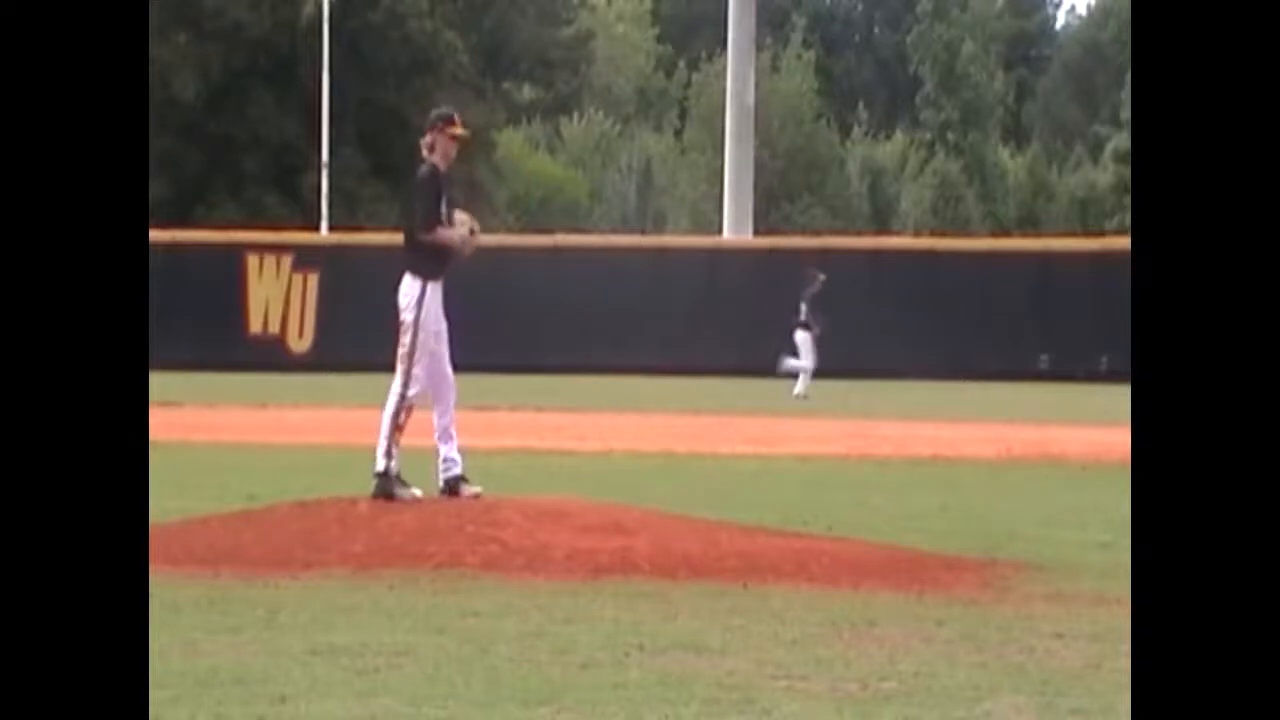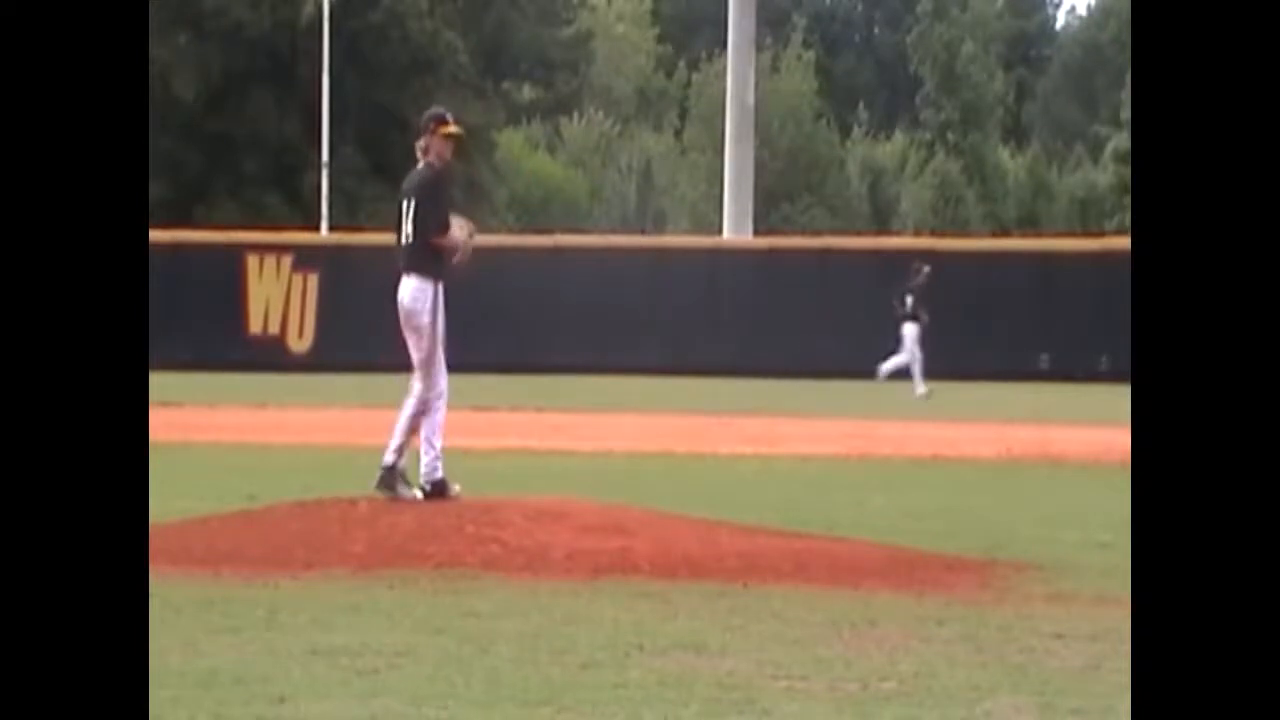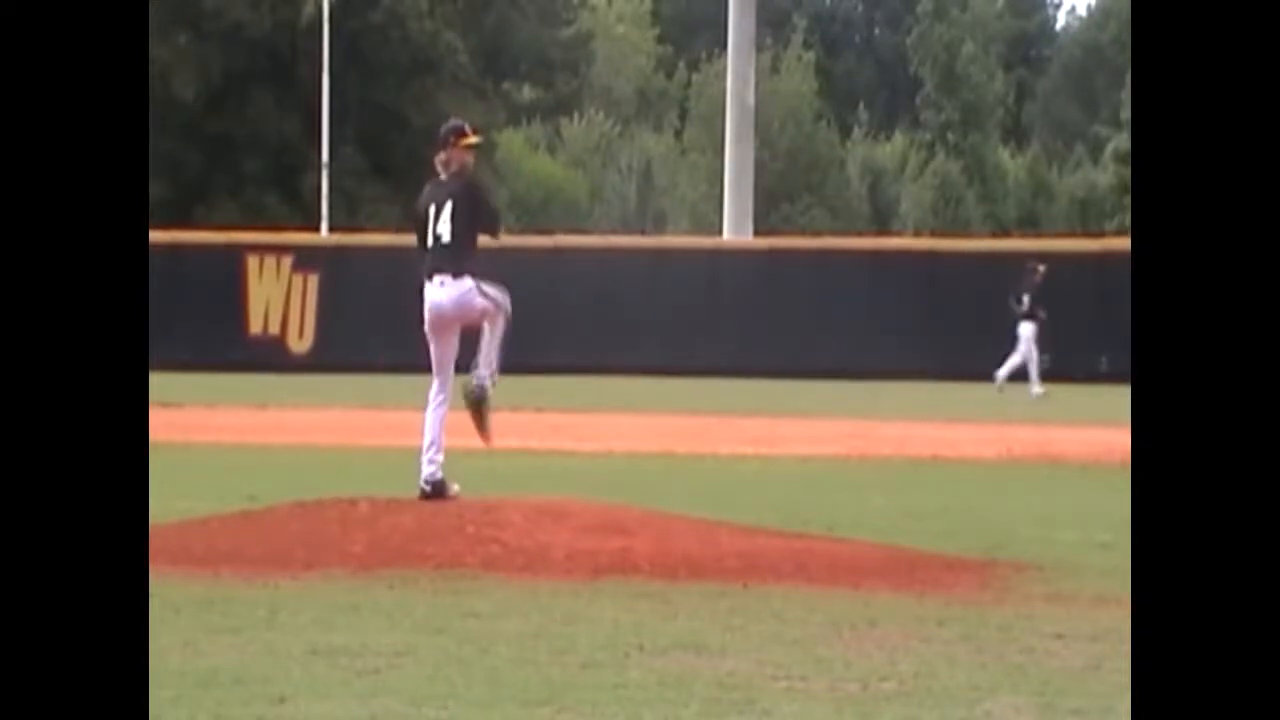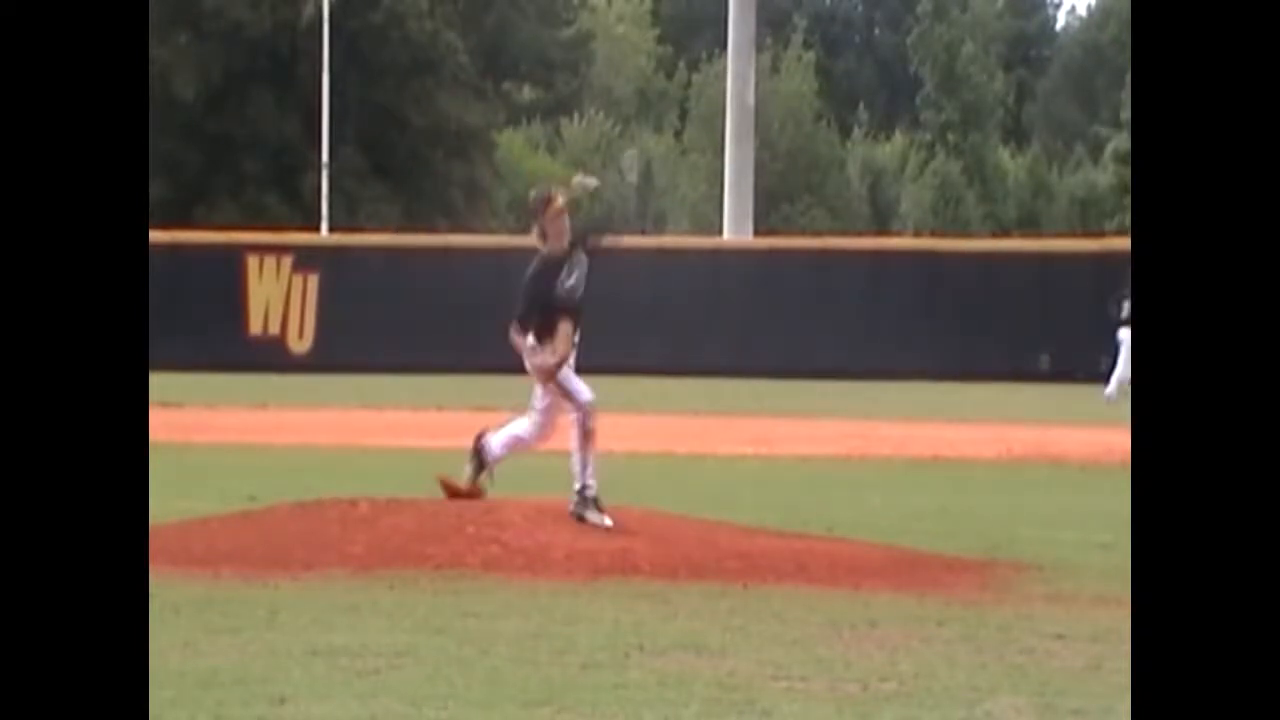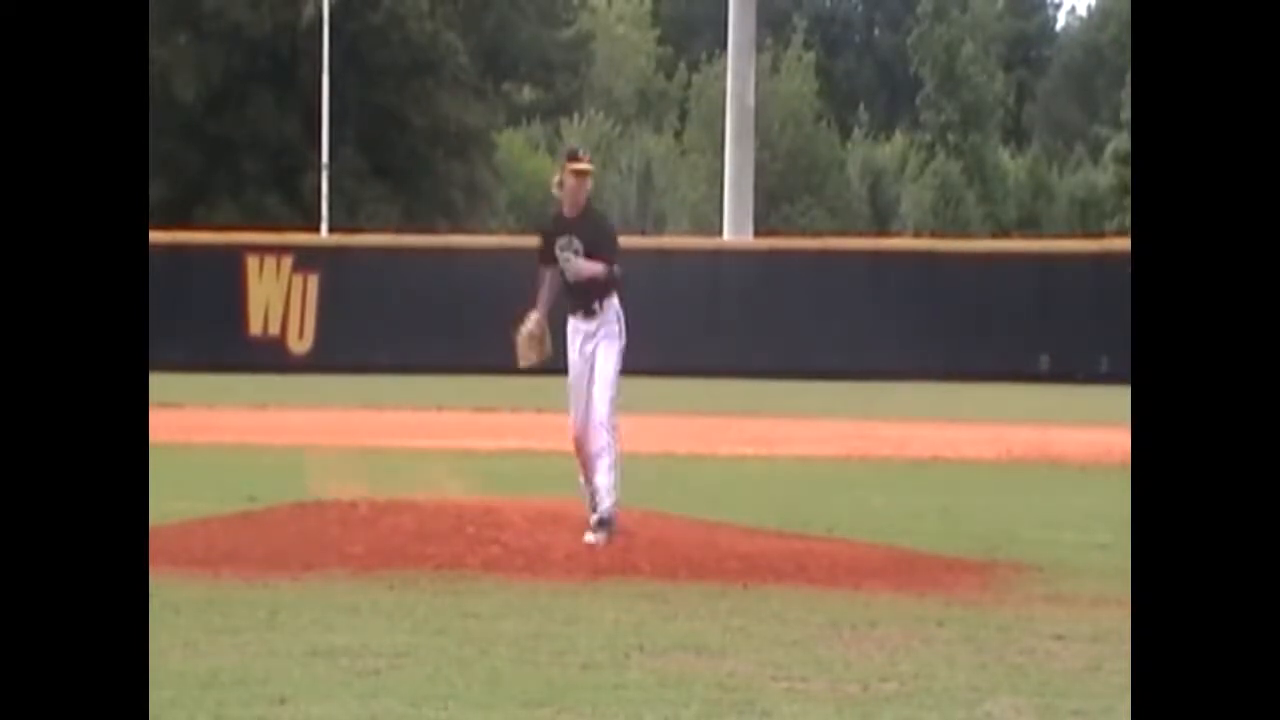
dt=0.7s
person 1, frame 1
left shoulder: (440, 178)
right shoulder: (426, 176)
right elbow: (424, 232)
left wrist: (457, 235)
right wrist: (458, 237)
left hip: (432, 287)
right hip: (420, 287)
left knee: (443, 383)
right knee: (409, 382)
left ankle: (450, 473)
right ankle: (385, 472)
person 1, frame 2
left shoulder: (412, 180)
right shoulder: (435, 178)
right elbow: (437, 236)
left wrist: (447, 240)
right wrist: (457, 243)
left hip: (407, 286)
right hip: (425, 288)
left knee: (432, 382)
right knee: (428, 384)
left ankle: (431, 475)
right ankle: (392, 467)
person 1, frame 3
left shoulder: (426, 194)
right shoulder: (468, 185)
right elbow: (493, 228)
left hip: (432, 294)
right hip: (463, 289)
left knee: (441, 387)
right knee: (500, 305)
left ankle: (431, 477)
right ankle: (480, 384)
person 1, frame 4
left shoulder: (574, 243)
right shoulder: (540, 273)
right elbow: (517, 330)
right wrist: (536, 360)
left hip: (559, 351)
right hip: (542, 353)
left knee: (541, 427)
right knee: (585, 405)
left ankle: (488, 450)
right ankle: (584, 498)
person 1, frame 5
left shoulder: (598, 222)
right shoulder: (553, 225)
left elbow: (614, 271)
left wrist: (592, 269)
right wrist: (539, 312)
left hip: (605, 320)
right hip: (575, 323)
left knee: (600, 415)
right knee: (579, 426)
left ankle: (606, 512)
right ankle: (593, 501)
